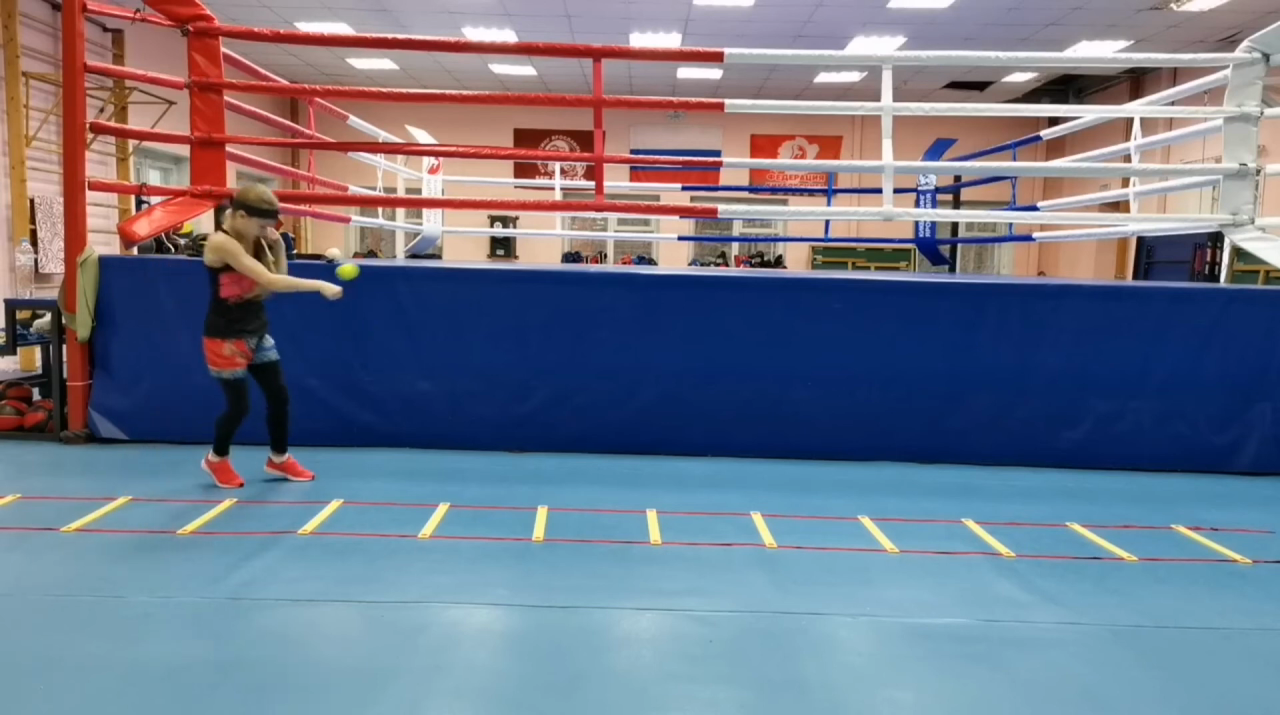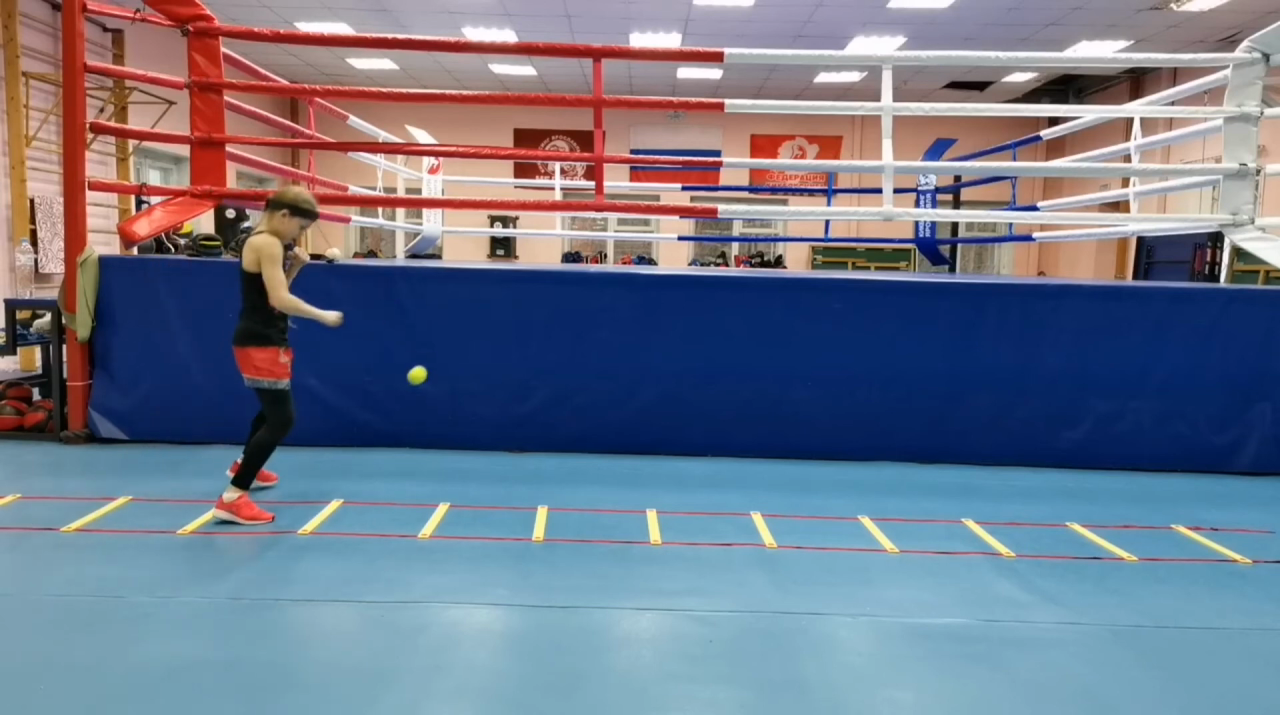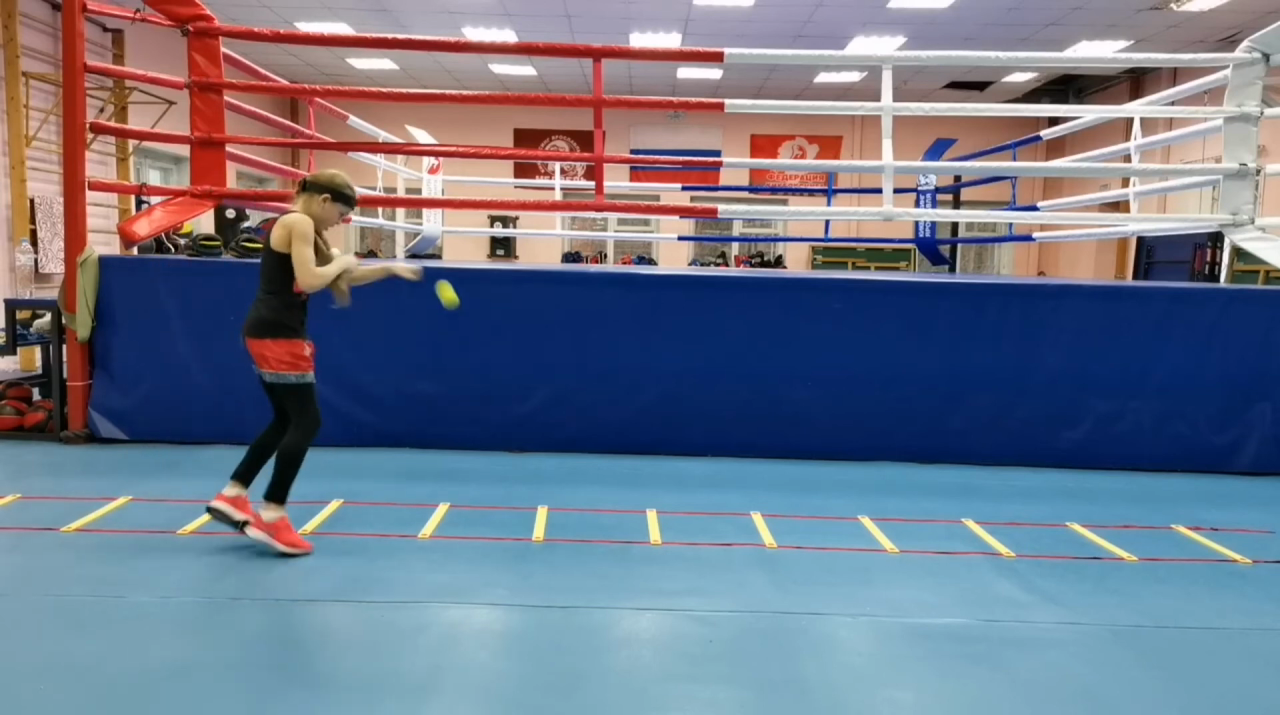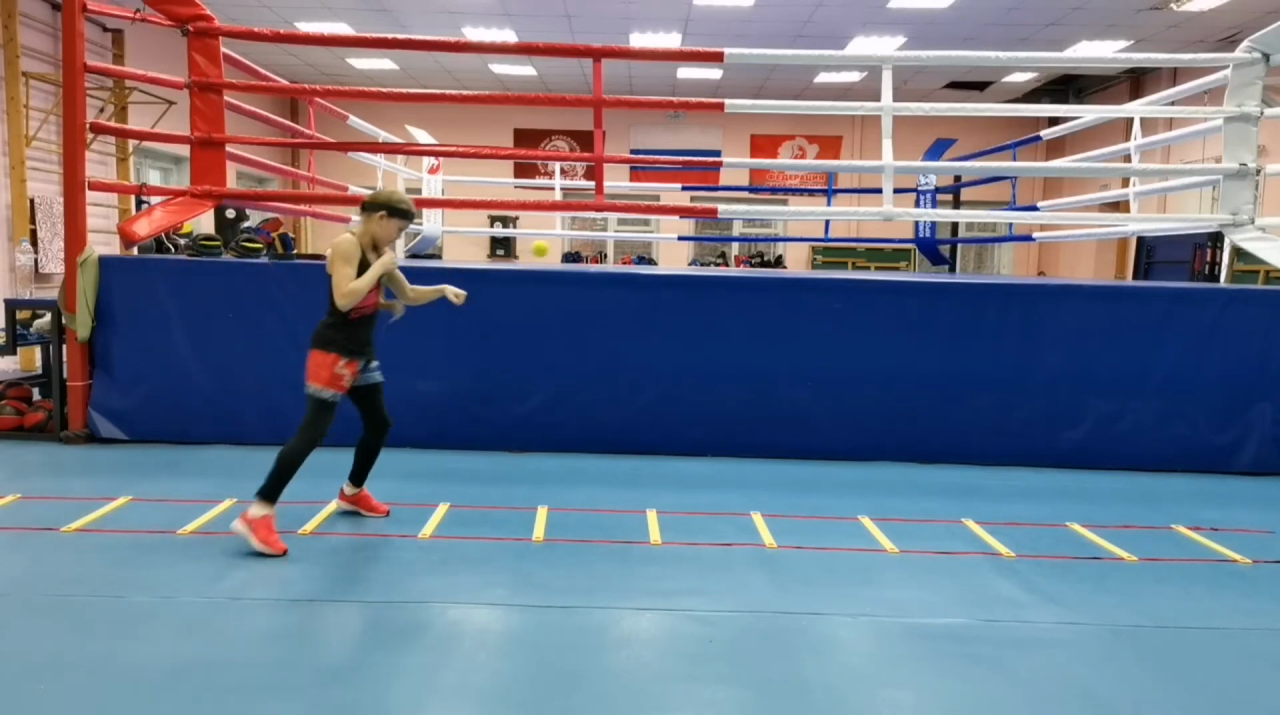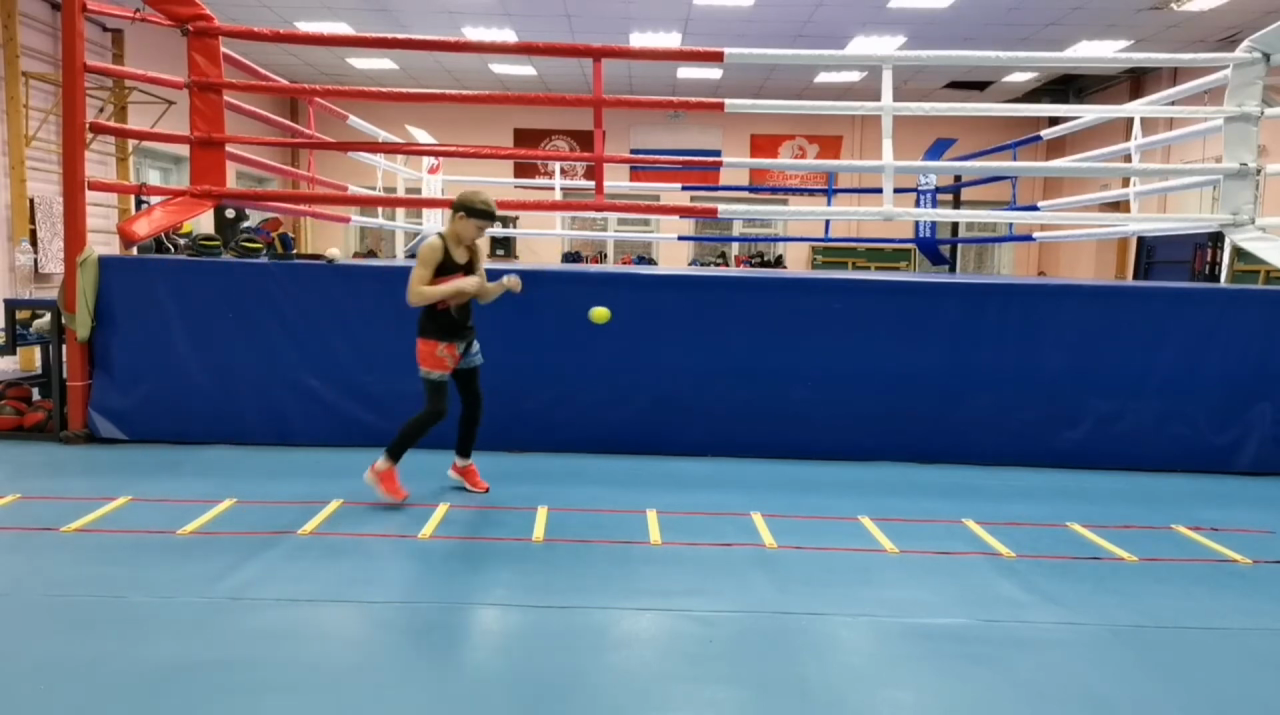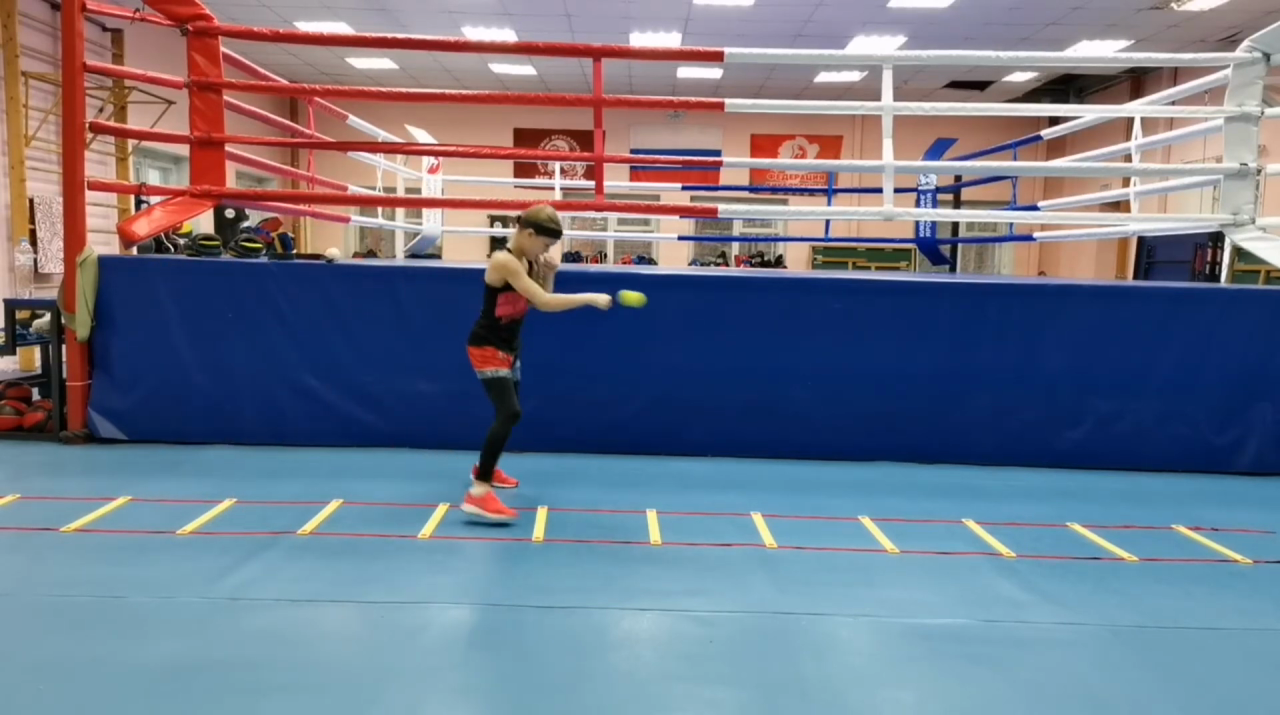
dt=0.5s
person 1, frame 1
left shoulder: (258, 240)
right shoulder: (221, 243)
left elbow: (275, 281)
right elbow: (270, 283)
left wrist: (278, 250)
right wrist: (319, 286)
left hip: (256, 332)
right hip: (224, 336)
left knee: (279, 395)
right knee: (239, 405)
left ankle: (279, 459)
right ankle: (216, 459)
person 1, frame 2
left shoulder: (264, 241)
right shoulder: (267, 245)
right elbow: (282, 301)
left wrist: (294, 266)
right wrist: (323, 316)
left hip: (263, 340)
right hip: (262, 344)
left knee: (274, 408)
right knee: (281, 420)
left ankle: (246, 465)
right ankle: (233, 500)
person 1, frame 3
left shoulder: (298, 228)
right shoulder: (299, 224)
left elbow: (347, 278)
right elbow: (309, 282)
left wrist: (392, 269)
right wrist: (341, 263)
left hip: (266, 333)
right hip: (281, 335)
left knee: (286, 420)
right knee: (306, 423)
left ankle: (232, 494)
right ankle: (271, 516)
person 1, frame 4
left shoulder: (379, 252)
right shoulder: (347, 244)
left elbow: (407, 294)
right elbow: (344, 299)
left wrist: (441, 290)
right wrist: (380, 267)
left hip: (363, 353)
right hip: (333, 352)
left knee: (380, 424)
right knee: (312, 433)
left ankle: (353, 490)
right ankle: (258, 513)
person 1, frame 5
left shoulder: (472, 250)
right shoulder: (434, 246)
left elbow: (482, 295)
right elbow: (414, 297)
left wrist: (504, 284)
right wrist: (459, 284)
left hip: (464, 338)
right hip: (436, 339)
left knee: (474, 402)
right knee: (436, 409)
left ankle: (463, 464)
right ankle: (384, 467)
person 1, frame 6
left shoulder: (526, 260)
right shoulder: (503, 261)
left elbow: (539, 301)
right elbow: (544, 301)
left wrist: (548, 274)
right wrist: (591, 298)
left hip: (506, 347)
right hip: (487, 347)
left knee: (508, 409)
right knee: (509, 413)
left ankle: (486, 467)
right ankle: (478, 493)
